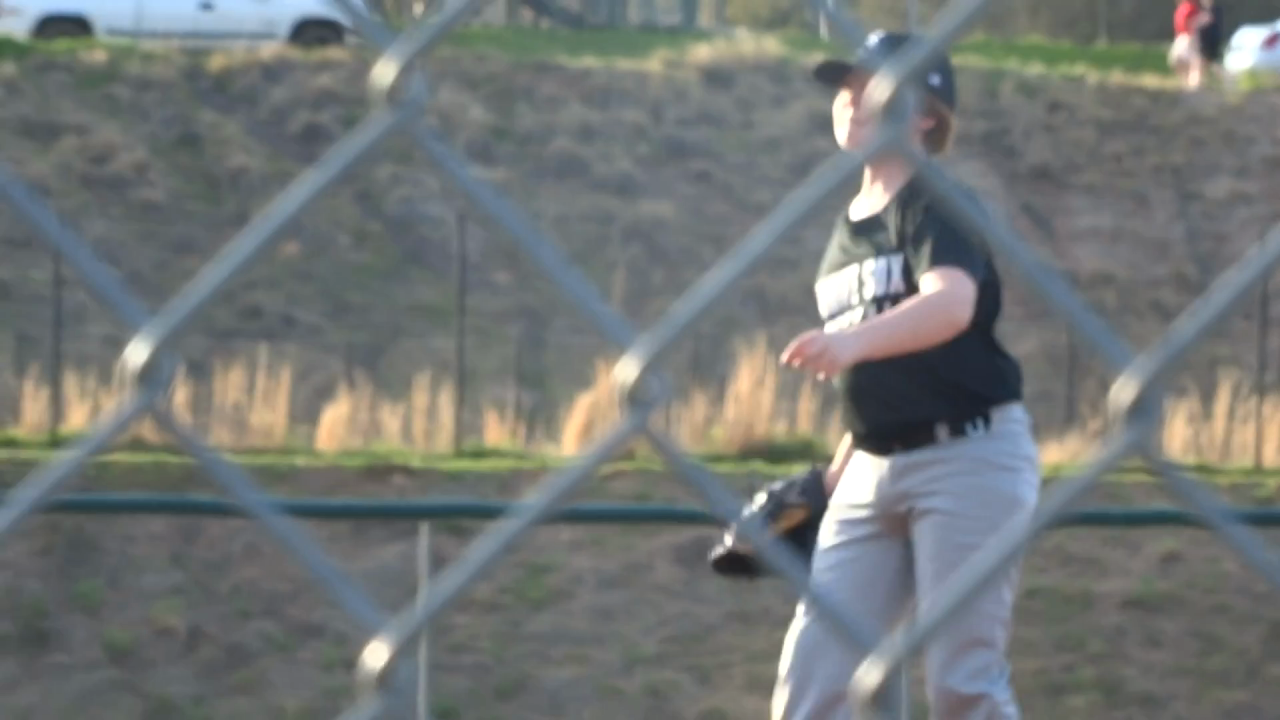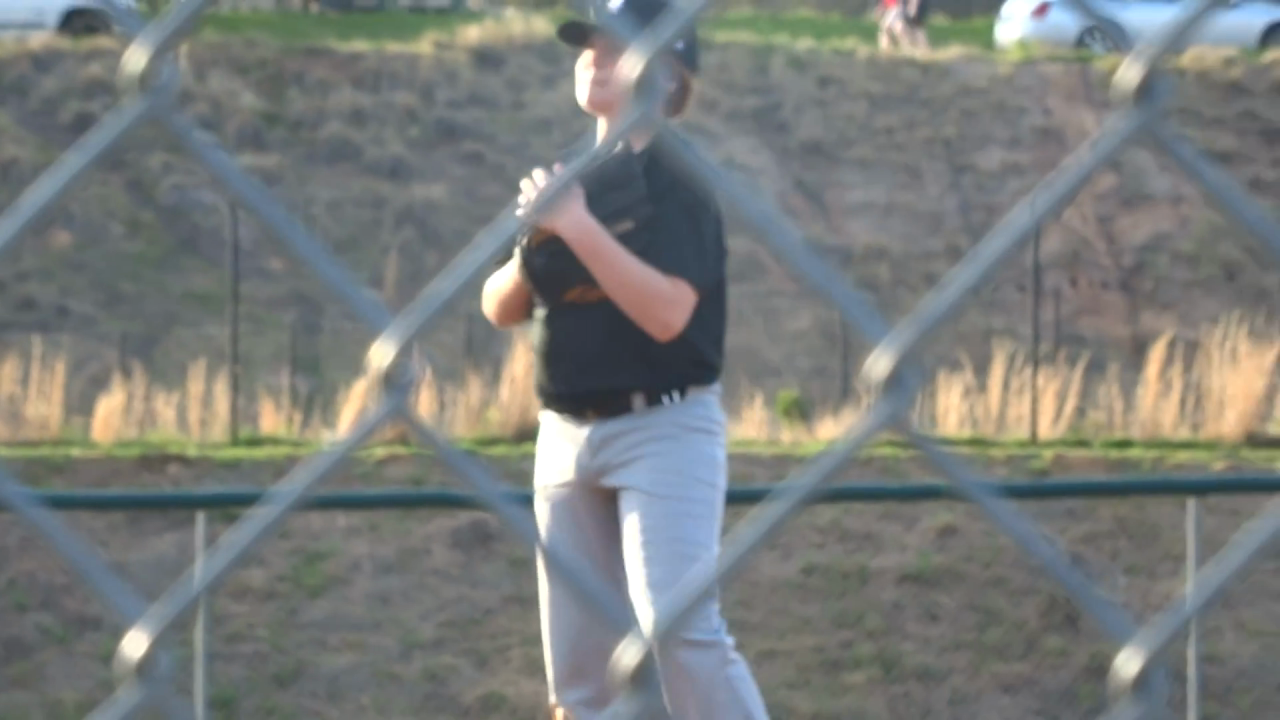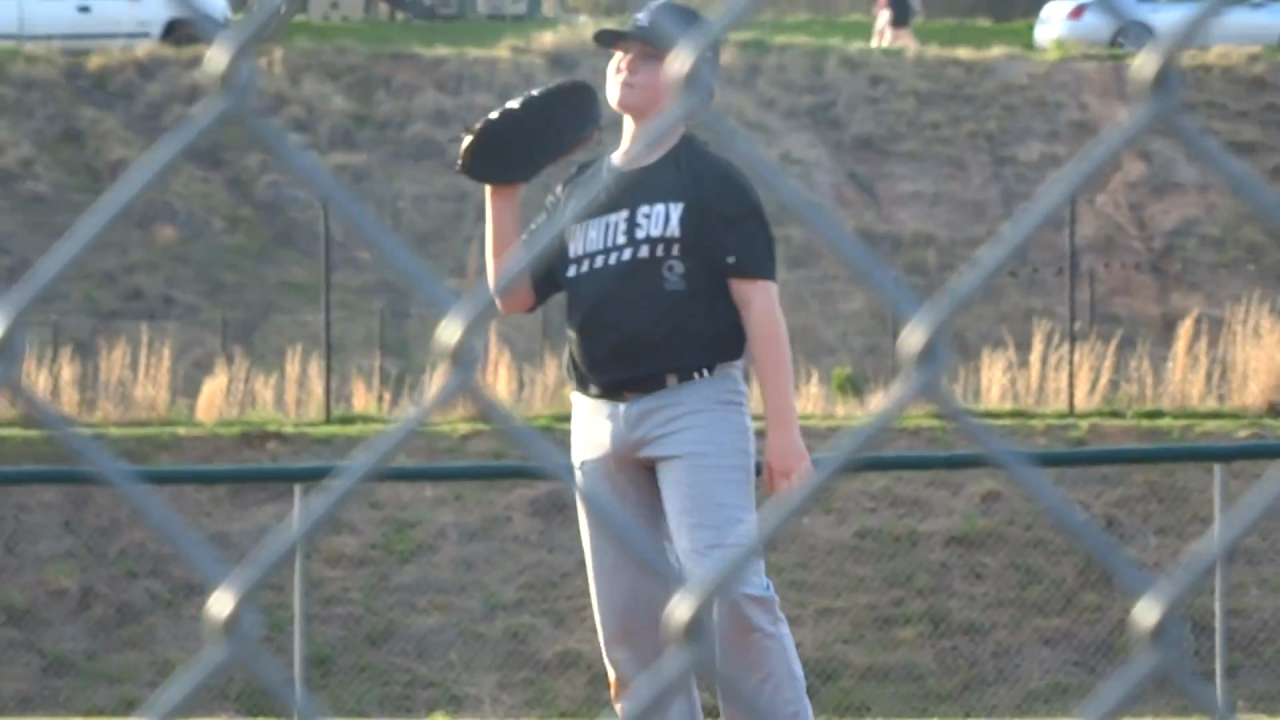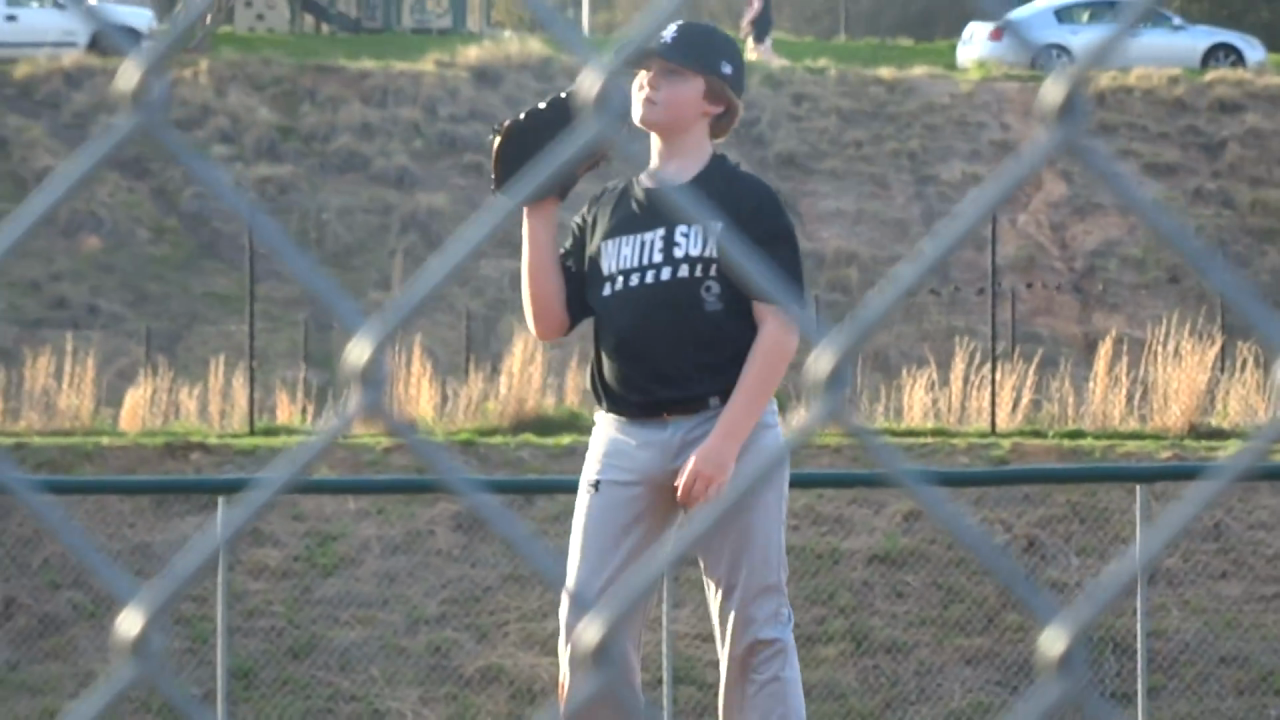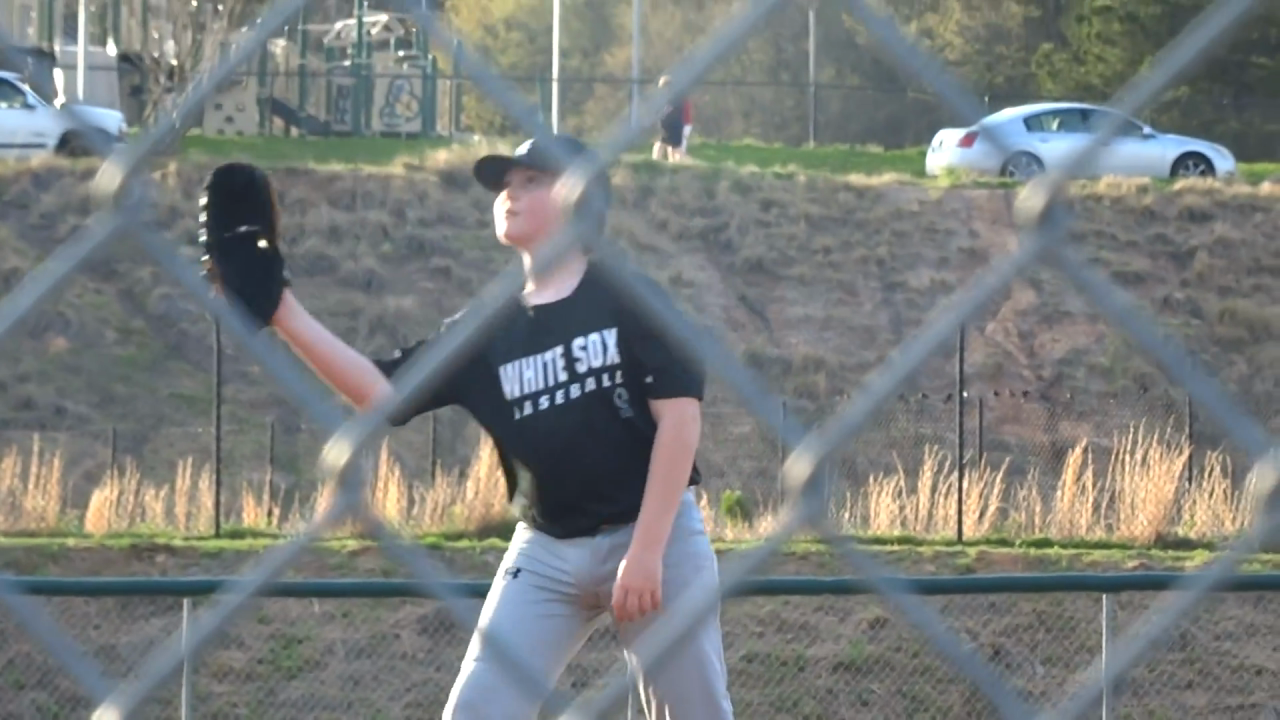
dt=0.7s
person 1, frame 1
left shoulder: (941, 209)
right shoulder: (848, 228)
left elbow: (952, 307)
left wrist: (853, 345)
right wrist: (838, 475)
left hip: (970, 459)
right hip: (874, 469)
right knee: (815, 660)
person 1, frame 2
left shoulder: (675, 181)
right shoulder: (569, 182)
left elbow: (668, 314)
right elbow: (499, 309)
left wrist: (578, 229)
left hip: (666, 427)
right hip: (566, 436)
left knee: (680, 630)
right knee: (579, 654)
person 1, frame 3
left shoulder: (712, 178)
right shoulder: (576, 185)
left elbow: (758, 305)
right elbow: (516, 295)
left wrist: (783, 426)
right wrist: (502, 193)
left hip: (696, 404)
right hip: (599, 418)
left knee: (731, 588)
right knee: (628, 615)
person 1, frame 4
left shoulder: (747, 199)
right shoulder: (603, 206)
left elbow: (780, 328)
right elbow: (549, 322)
left wrist: (726, 439)
right wrist: (537, 212)
left hip: (727, 430)
right hip: (623, 438)
left knee: (754, 625)
right knee: (587, 624)
person 1, frame 5
left shoulder: (627, 302)
right shoulder: (482, 332)
left elbow: (679, 417)
right elbow: (377, 390)
left wrist: (648, 549)
right wrist: (280, 306)
left hip: (654, 537)
right hip: (547, 549)
